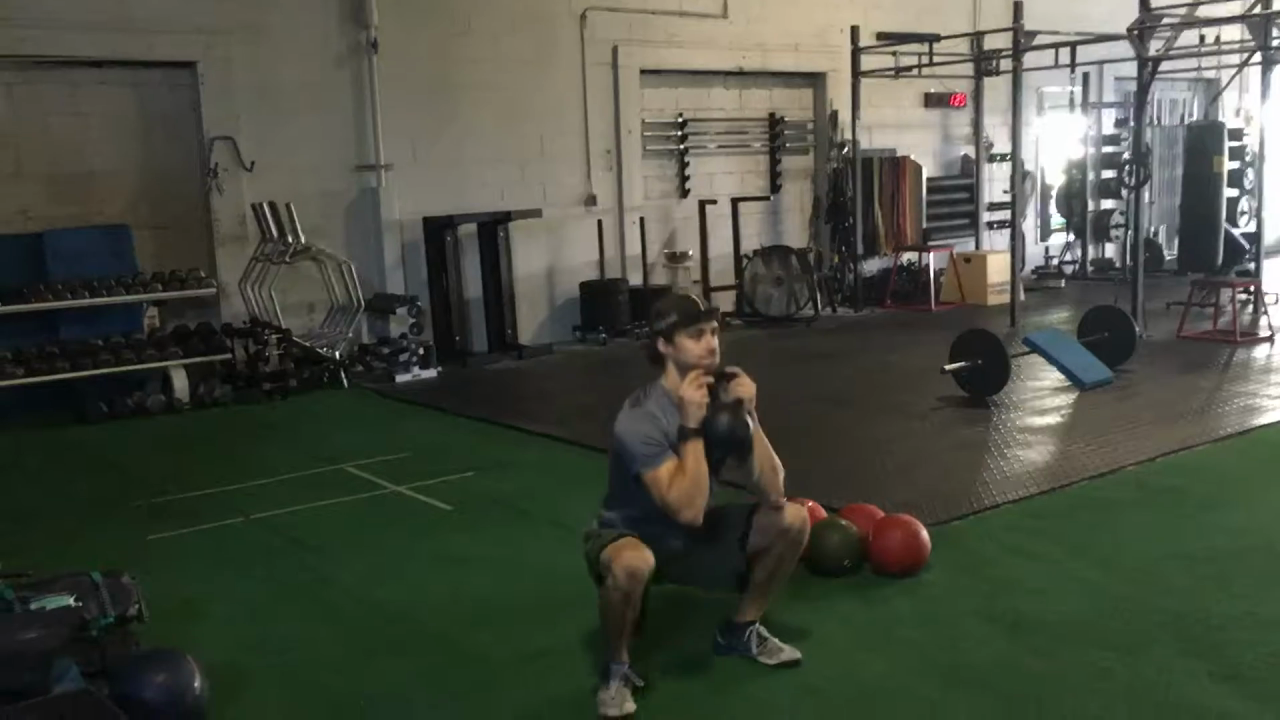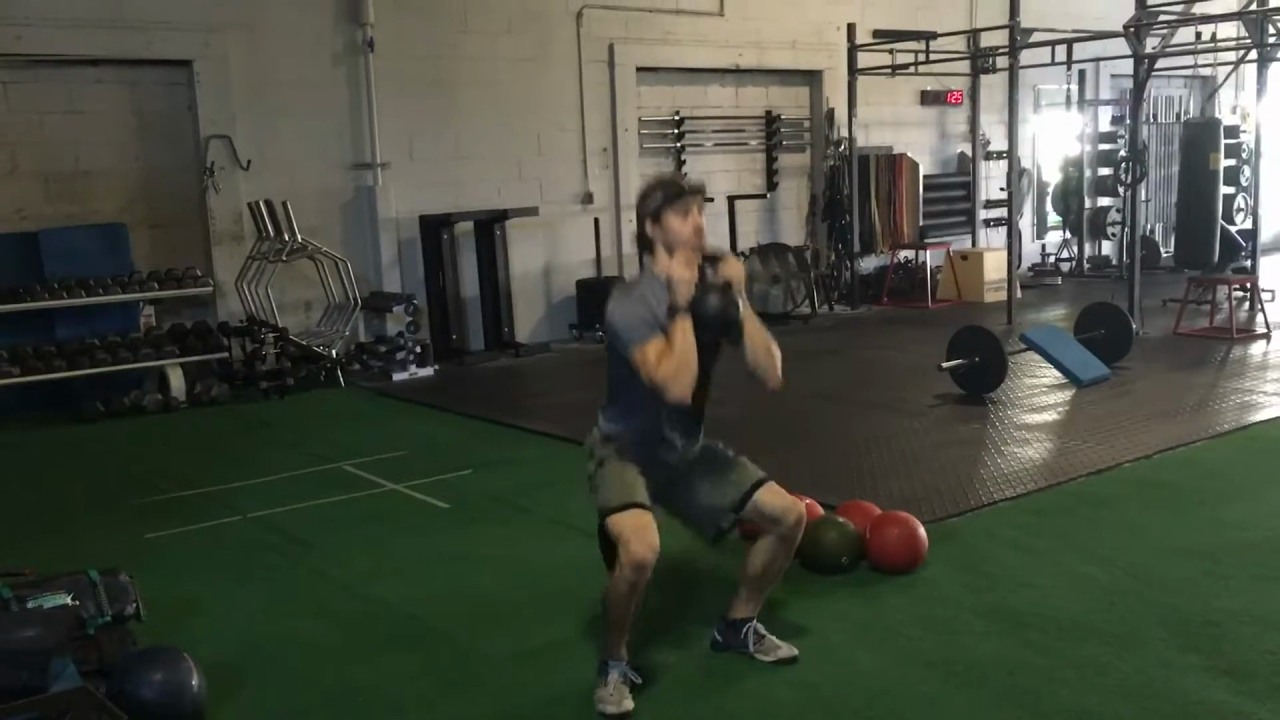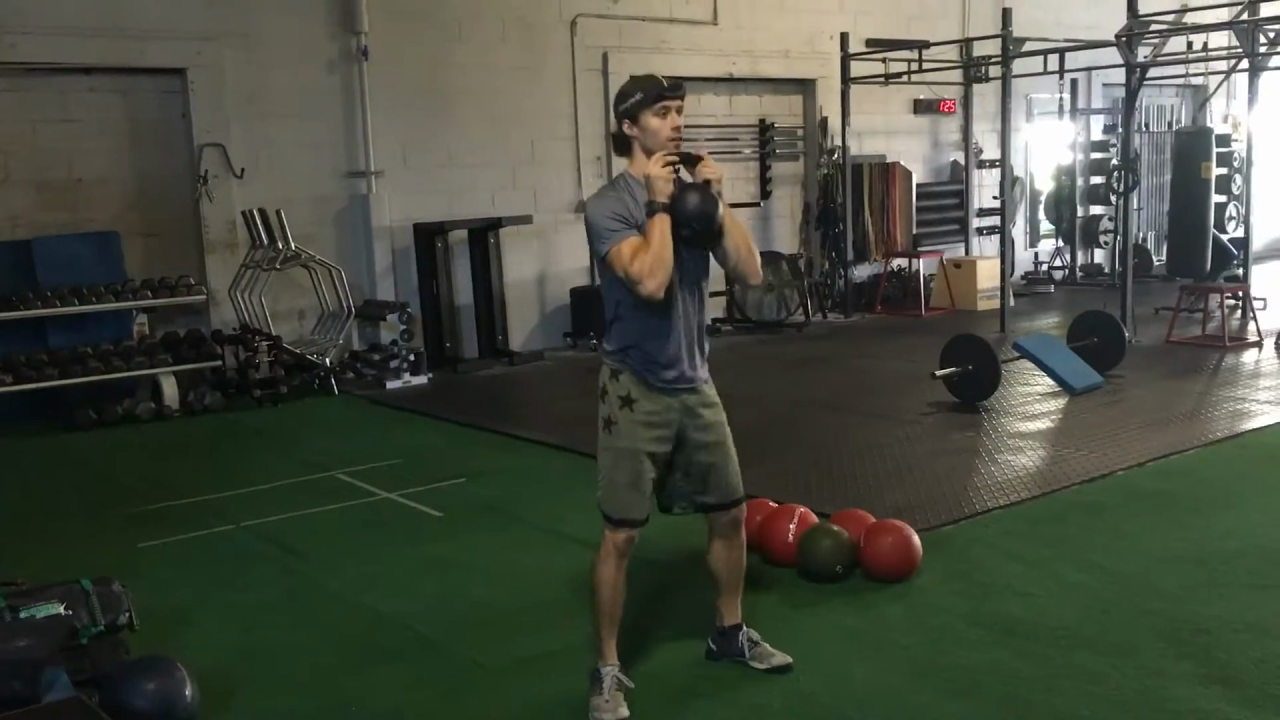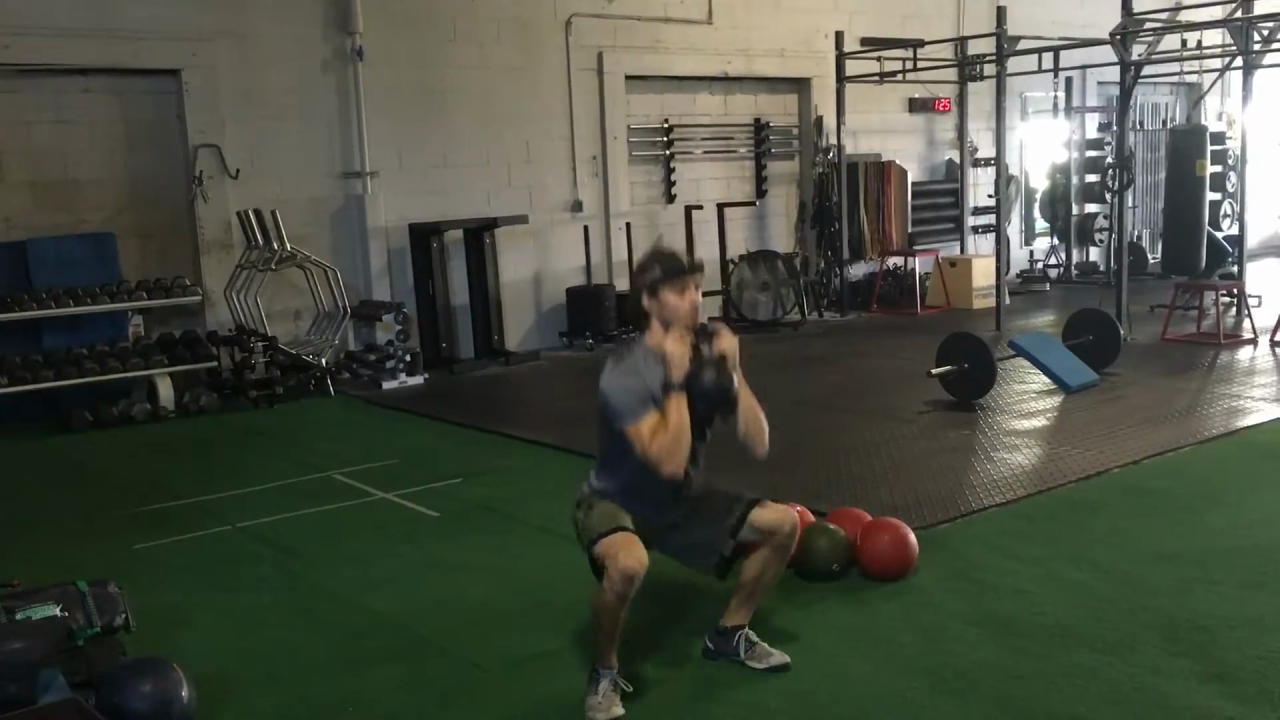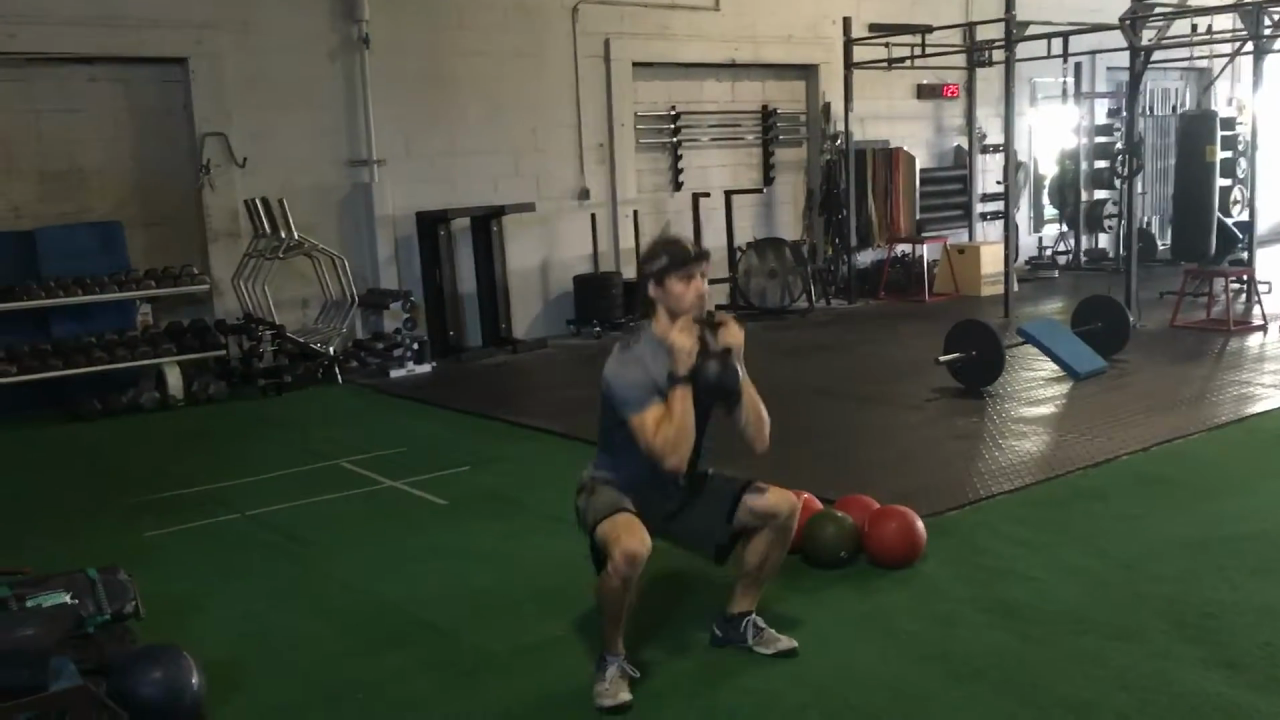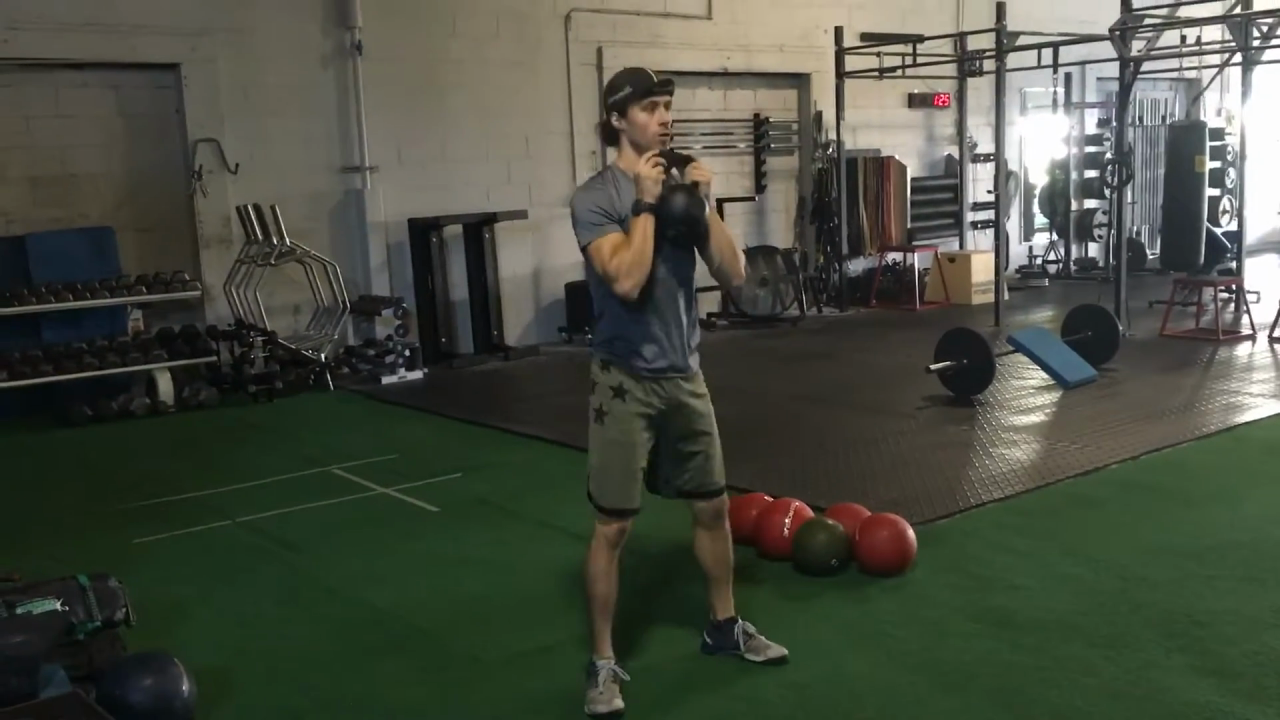
dt=0.5s
person 1, frame 1
left shoulder: (726, 398)
right shoulder: (640, 420)
left elbow: (772, 490)
right elbow: (688, 510)
left wrist: (748, 416)
right wrist: (691, 425)
left hip: (688, 535)
right hip: (625, 534)
left knee: (792, 523)
right knee: (632, 566)
left ankle: (740, 630)
right ankle: (617, 668)
person 1, frame 2
left shoulder: (714, 286)
right shoulder: (632, 302)
left elbow: (771, 374)
right elbow: (676, 389)
left wrist: (738, 299)
right wrist: (681, 305)
left hip: (690, 451)
right hip: (624, 453)
left knee: (788, 517)
right knee: (639, 552)
left ankle: (738, 624)
right ankle: (614, 665)
person 1, frame 3
left shoulder: (693, 188)
right shoulder: (610, 204)
left elbow: (751, 273)
right elbow: (651, 281)
left wrist: (717, 199)
right wrist: (658, 203)
left hip: (695, 386)
right hip: (636, 389)
left knee: (729, 518)
right knee: (621, 536)
left ankle: (730, 635)
person 1, frame 4
left shoulder: (709, 359)
right shoulder: (624, 375)
left elbow: (759, 444)
right elbow: (670, 463)
left wrist: (733, 371)
right wrist: (675, 382)
left hip: (681, 504)
right hip: (616, 506)
left knee: (782, 525)
right knee: (628, 564)
left ankle: (729, 634)
right ankle: (605, 672)
person 1, frame 5
left shoulder: (712, 349)
right shoulder: (629, 364)
left elbow: (759, 440)
right elbow: (673, 458)
left wrist: (736, 366)
right wrist: (680, 373)
left hip: (683, 492)
right hip: (616, 491)
left knee: (781, 507)
right knee: (630, 548)
left ankle: (736, 619)
right ankle: (612, 659)
person 1, frame 6
left shoulder: (681, 183)
right shoulder: (596, 196)
left elbow: (732, 274)
right elbow: (625, 280)
left wrist: (703, 203)
right wrist: (644, 202)
left hip: (684, 376)
right hip: (625, 381)
left knee: (712, 509)
right knee: (613, 526)
left ankle: (724, 628)
right ankle: (603, 664)
